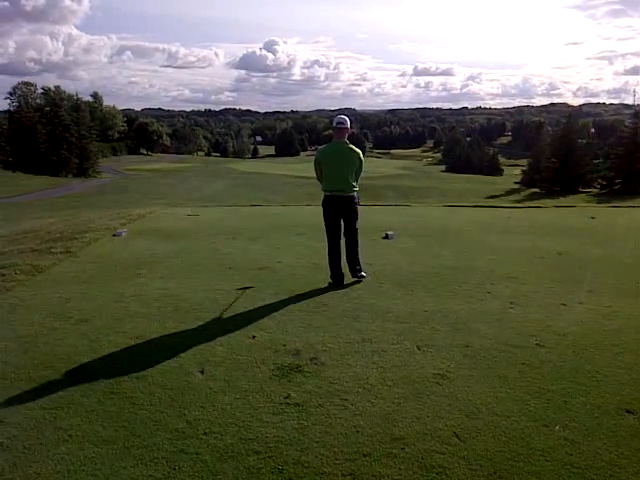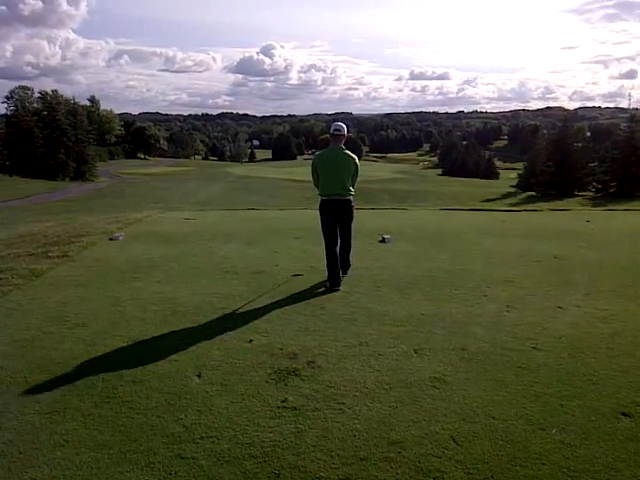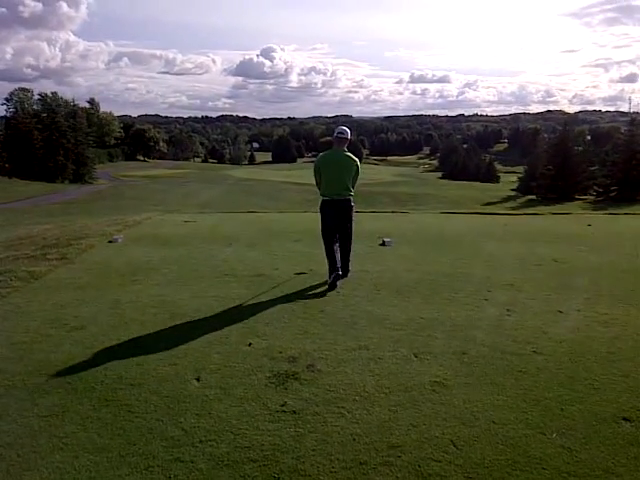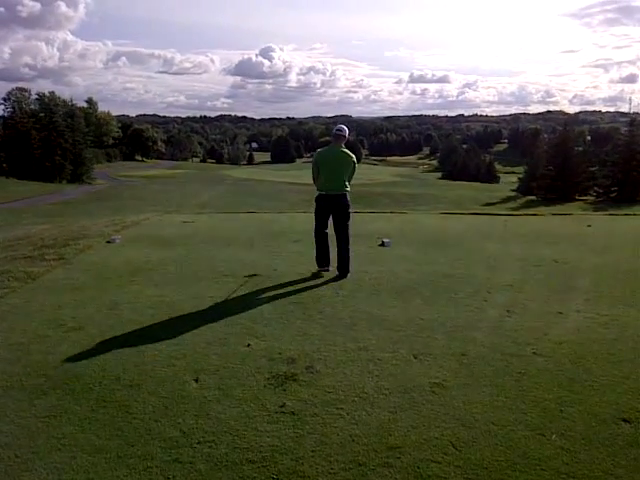
dt=0.3s
person 1, frame 1
left shoulder: (321, 152)
right shoulder: (356, 153)
left elbow: (319, 178)
right elbow: (356, 178)
left hip: (330, 200)
right hip: (350, 199)
left knee: (334, 240)
right knee: (352, 237)
left ankle: (337, 278)
right ankle: (356, 272)
person 1, frame 2
left shoulder: (318, 157)
right shoulder: (352, 159)
left elbow: (316, 183)
right elbow: (353, 183)
left hip: (327, 204)
right hip: (346, 203)
left knee: (331, 242)
right knee: (345, 238)
left ankle: (334, 280)
right ankle: (344, 268)
person 1, frame 3
left shoulder: (321, 158)
right shoulder: (354, 161)
left elbow: (318, 183)
right elbow: (353, 185)
left hip: (328, 204)
right hip: (346, 203)
left knee: (331, 241)
right knee: (345, 238)
left ankle: (335, 271)
right ankle: (344, 270)
person 1, frame 4
left shoulder: (319, 154)
right shoulder: (351, 158)
left elbow: (315, 178)
right elbow: (349, 179)
left hip: (323, 198)
right hip: (342, 198)
left knee: (321, 231)
right knee: (343, 235)
left ankle: (323, 264)
right ankle: (343, 270)
